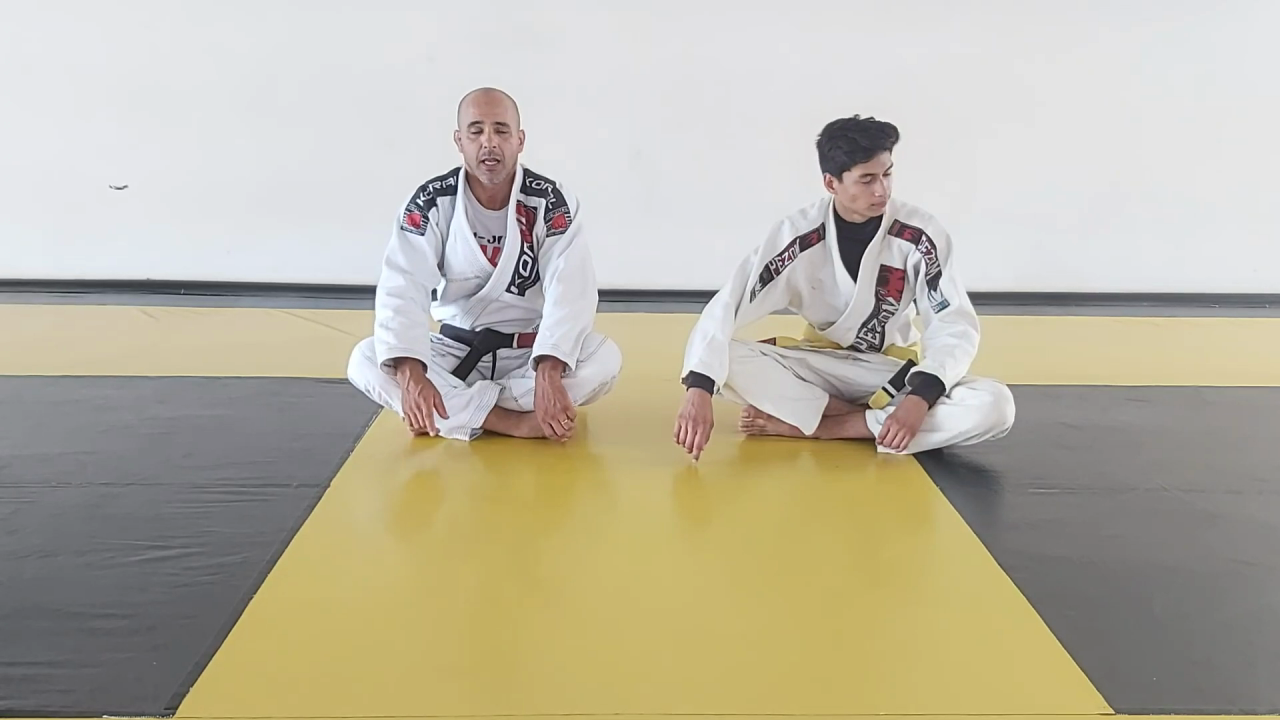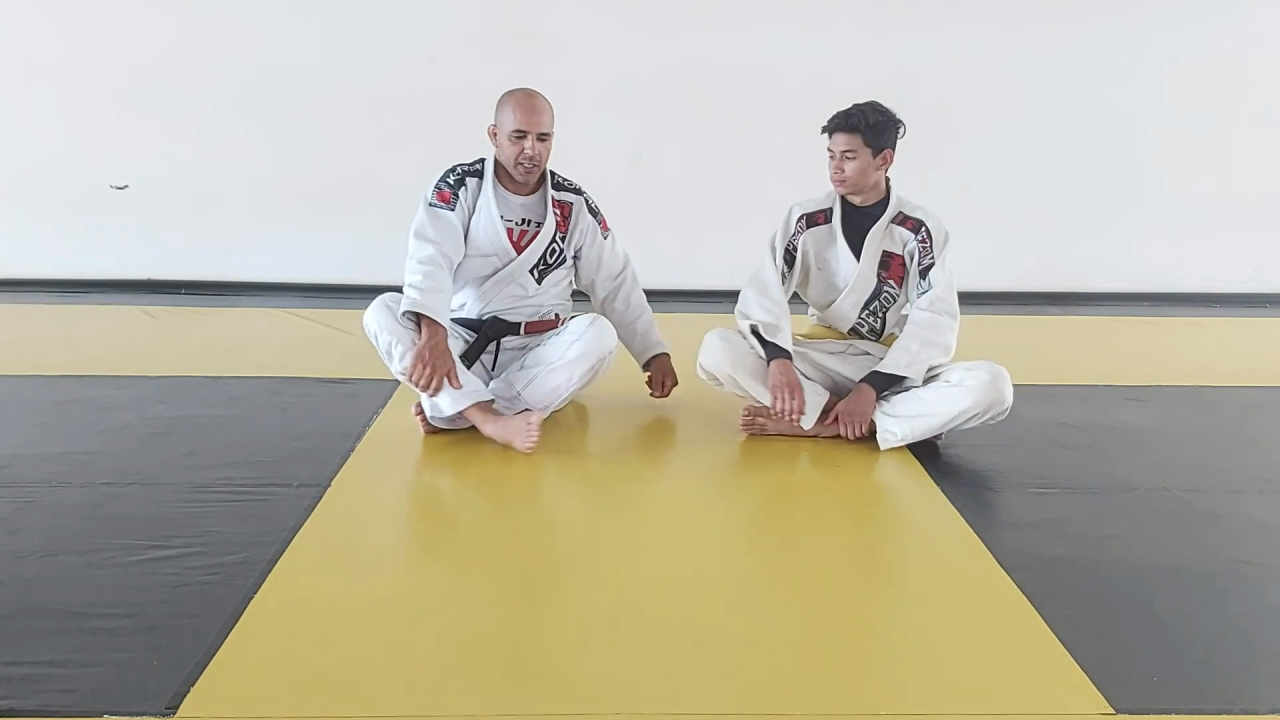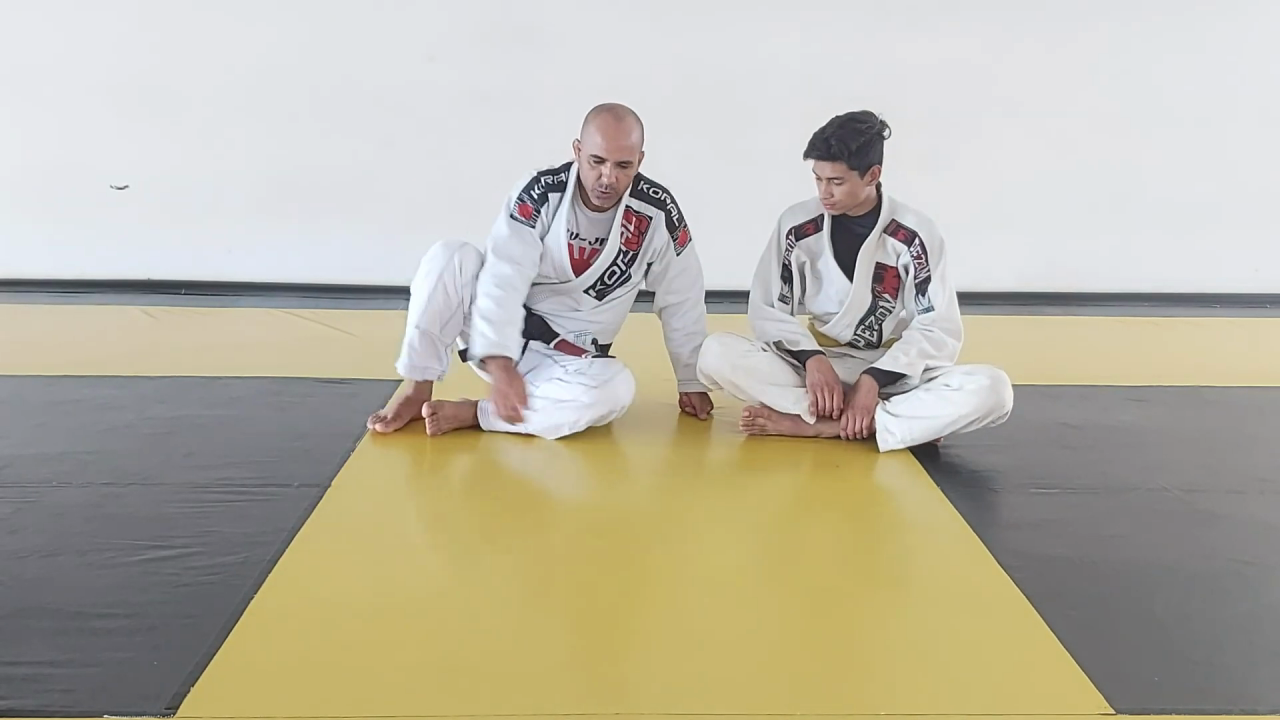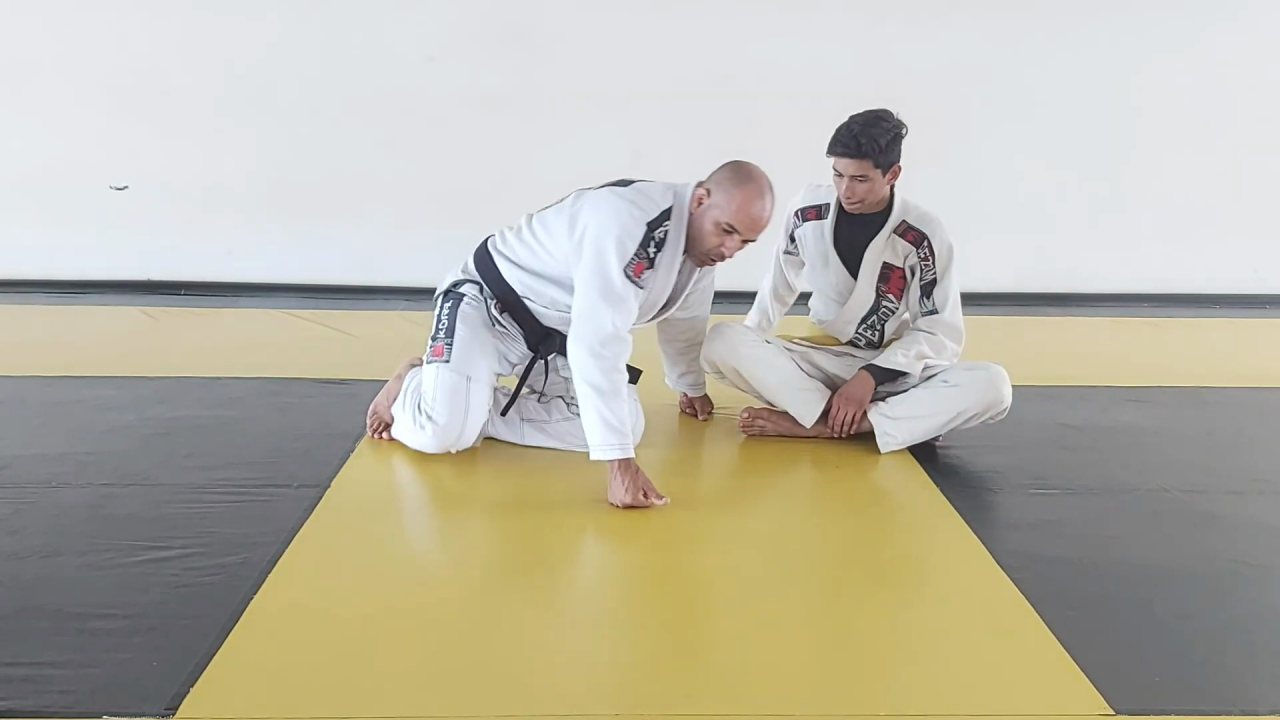
dt=1s
person 1, frame 1
left shoulder: (552, 202)
right shoulder: (430, 203)
left elbow: (570, 293)
right elbow: (402, 290)
left wrist: (549, 374)
right wrist: (411, 375)
left hip: (531, 351)
right hip: (457, 351)
left knee: (604, 360)
right knee: (366, 362)
left ankle: (459, 411)
right ankle: (514, 421)
person 1, frame 2
left shoulder: (573, 204)
right shoulder: (458, 187)
left elbow: (615, 283)
right elbow: (429, 264)
left wrist: (654, 352)
right wrist: (433, 333)
left hip: (540, 351)
right hip: (464, 345)
left knee: (599, 335)
right knee: (384, 311)
left ankle: (455, 412)
right ankle: (488, 418)
person 1, frame 3
left shoulder: (658, 212)
right shoulder: (540, 193)
left elbow: (682, 301)
right elbow: (503, 278)
left wrist: (691, 382)
right wrist: (501, 364)
left hip: (569, 360)
right hip: (507, 334)
left knee: (616, 389)
right knee: (451, 257)
left ankle: (477, 414)
right ankle: (417, 392)
person 1, frame 4
left shoulder: (707, 237)
right shoulder: (627, 217)
left elbow: (684, 318)
right elbow: (598, 345)
left wrist: (691, 387)
right wrist: (621, 465)
left hip: (553, 335)
right hip: (488, 302)
left knee: (626, 425)
right knee: (444, 430)
left ankle: (481, 410)
right ankle: (411, 388)
person 2, frame 1
left shoulder: (920, 234)
right shoulder: (797, 234)
left elbow: (954, 324)
right elbow: (726, 307)
left wrist: (921, 398)
right wrist: (699, 390)
left hip: (892, 373)
right hip: (819, 368)
left knee: (995, 405)
right knee: (727, 360)
left ankle: (815, 424)
person 2, frame 2
left shoulder: (921, 228)
right shoulder: (806, 219)
left elbow: (934, 320)
right elbow: (764, 290)
left wrist: (871, 387)
right wrist: (778, 360)
left hip: (891, 367)
right hip: (821, 360)
left knee: (991, 386)
right knee: (718, 350)
left ankle: (818, 423)
person 2, frame 3
left shoulder: (916, 233)
right shoulder: (796, 224)
left elbow: (937, 329)
right elbow: (768, 310)
left wrist: (873, 379)
right wrist: (812, 359)
left hip: (892, 370)
right hip: (816, 363)
left knee: (992, 391)
right knee: (716, 354)
left ankle: (819, 425)
person 2, frame 4
left shoulder: (924, 234)
right shoulder: (807, 209)
left elbow: (939, 334)
right elbow: (783, 270)
left wrist: (871, 377)
right wrist: (753, 328)
left hip: (892, 368)
right hip: (821, 358)
left knee: (992, 386)
right knee: (721, 342)
left ankle: (814, 422)
